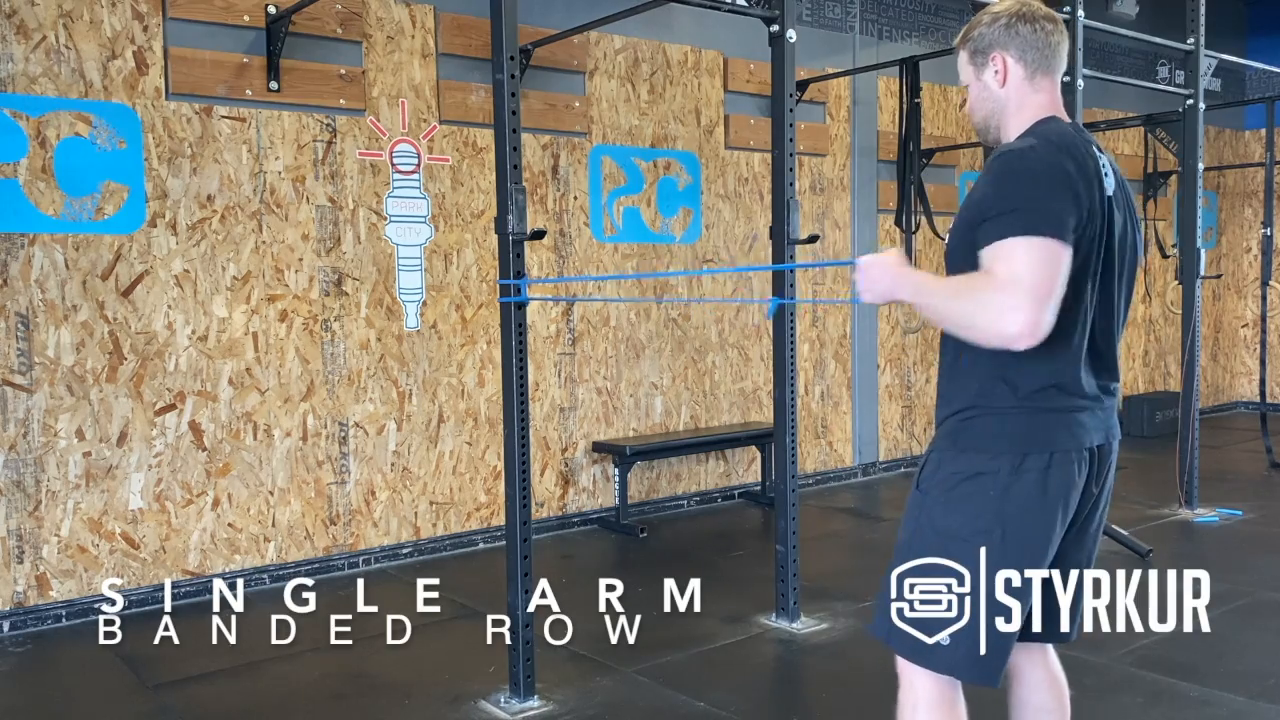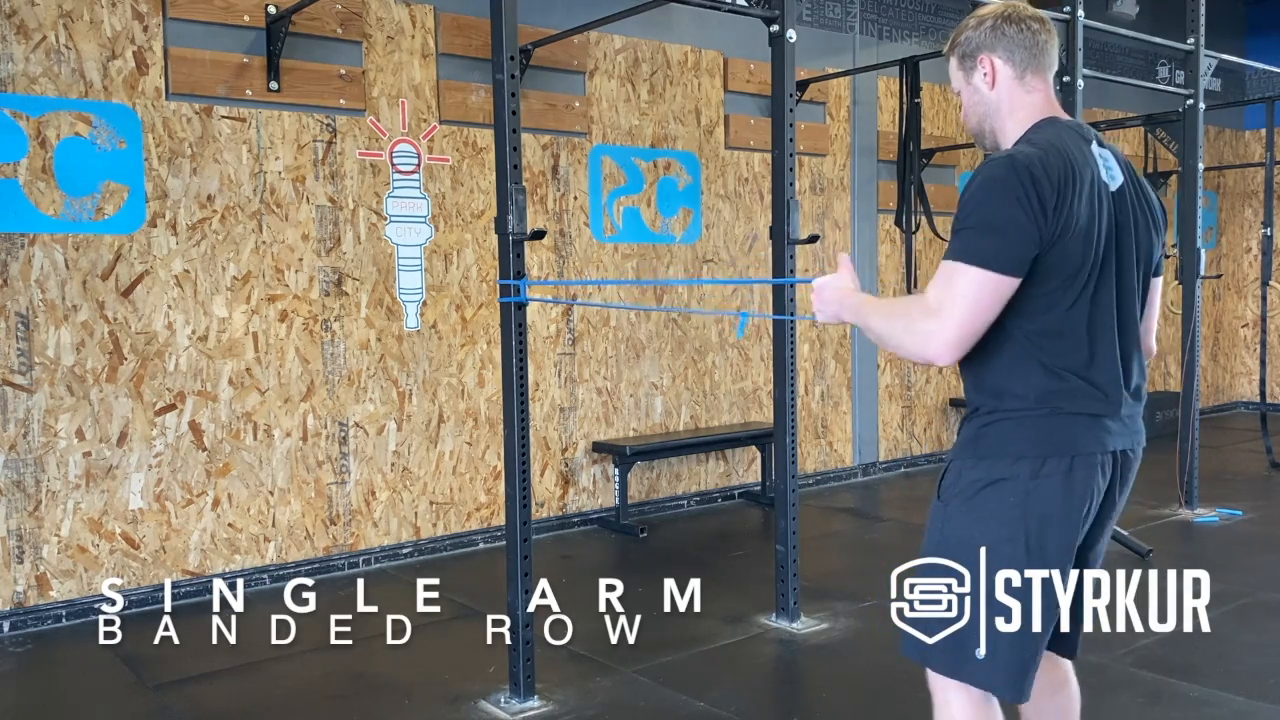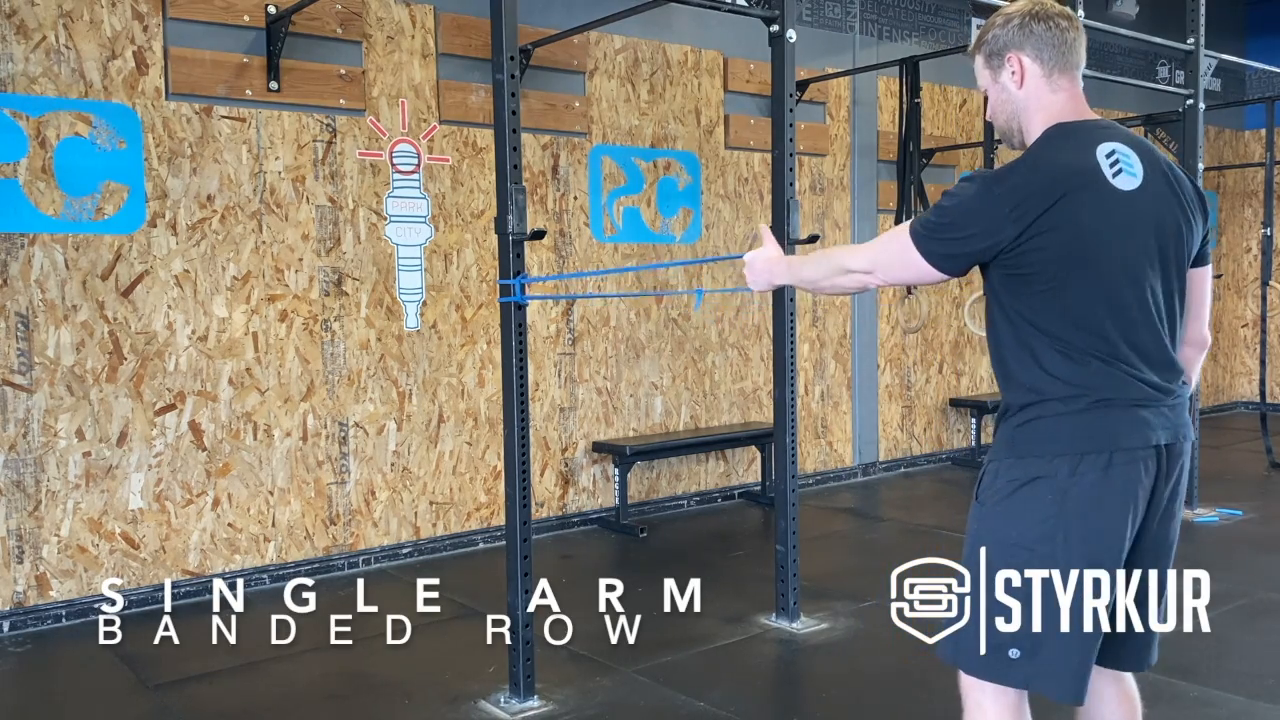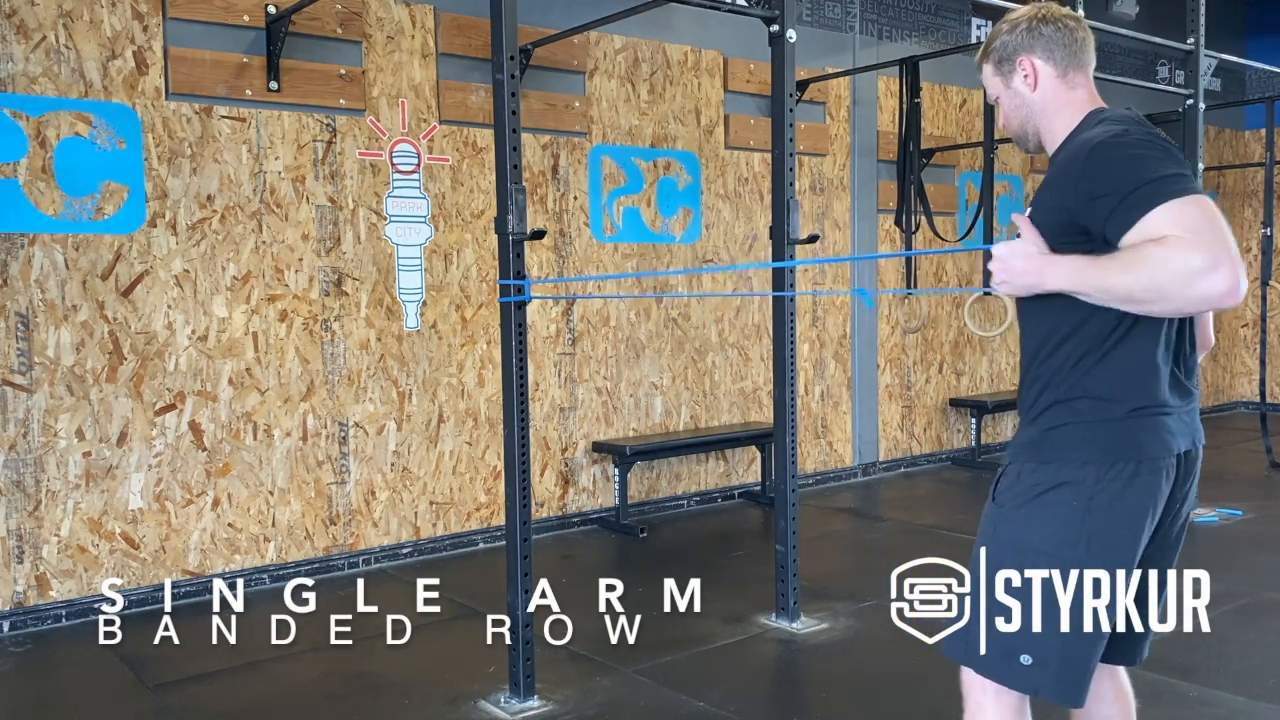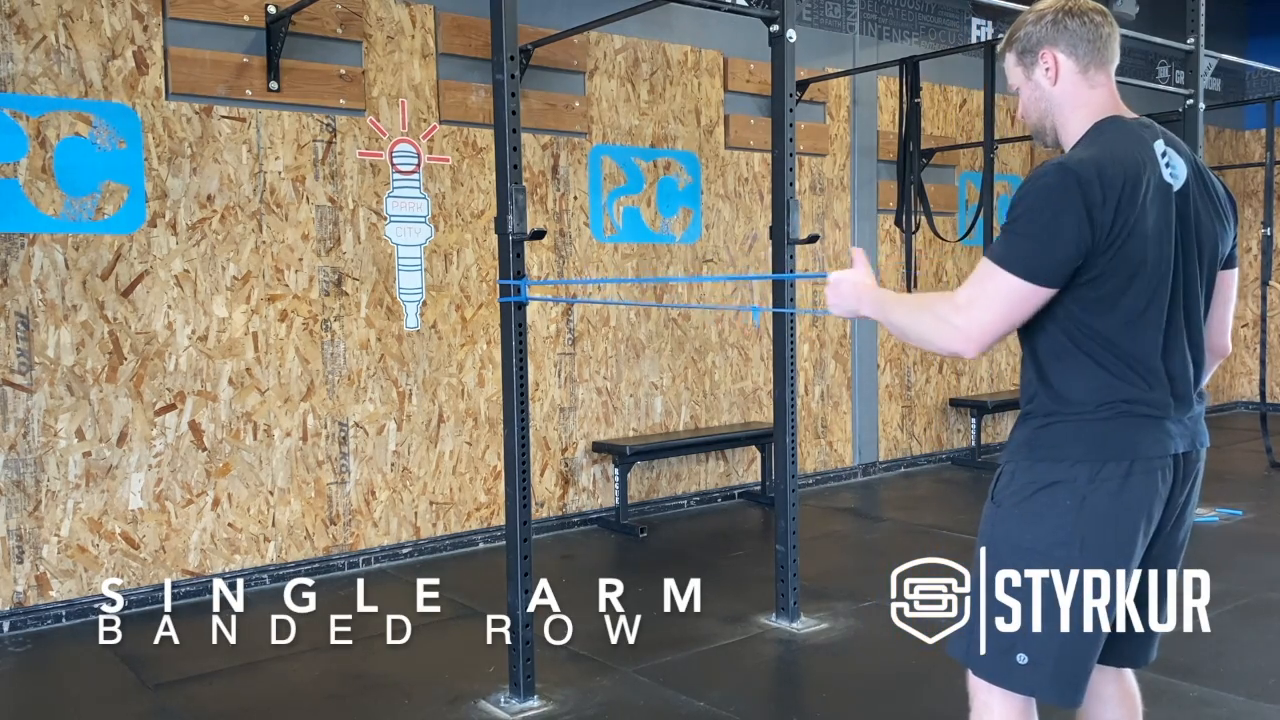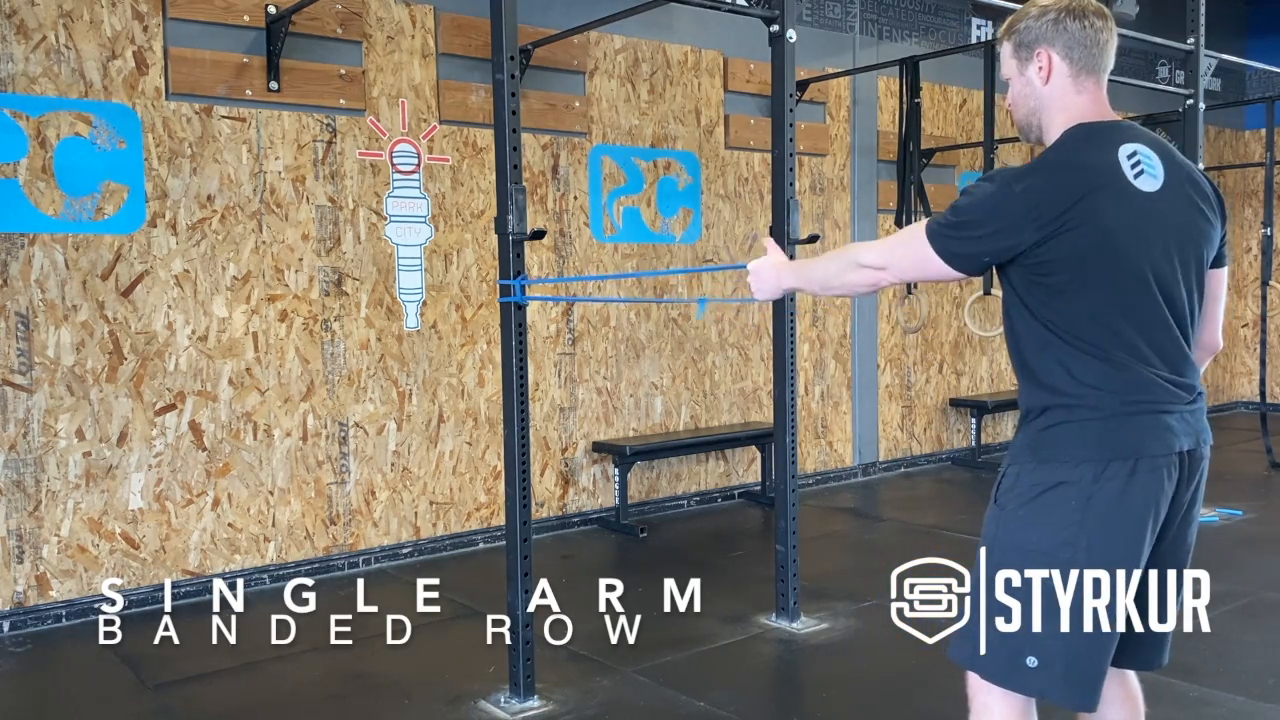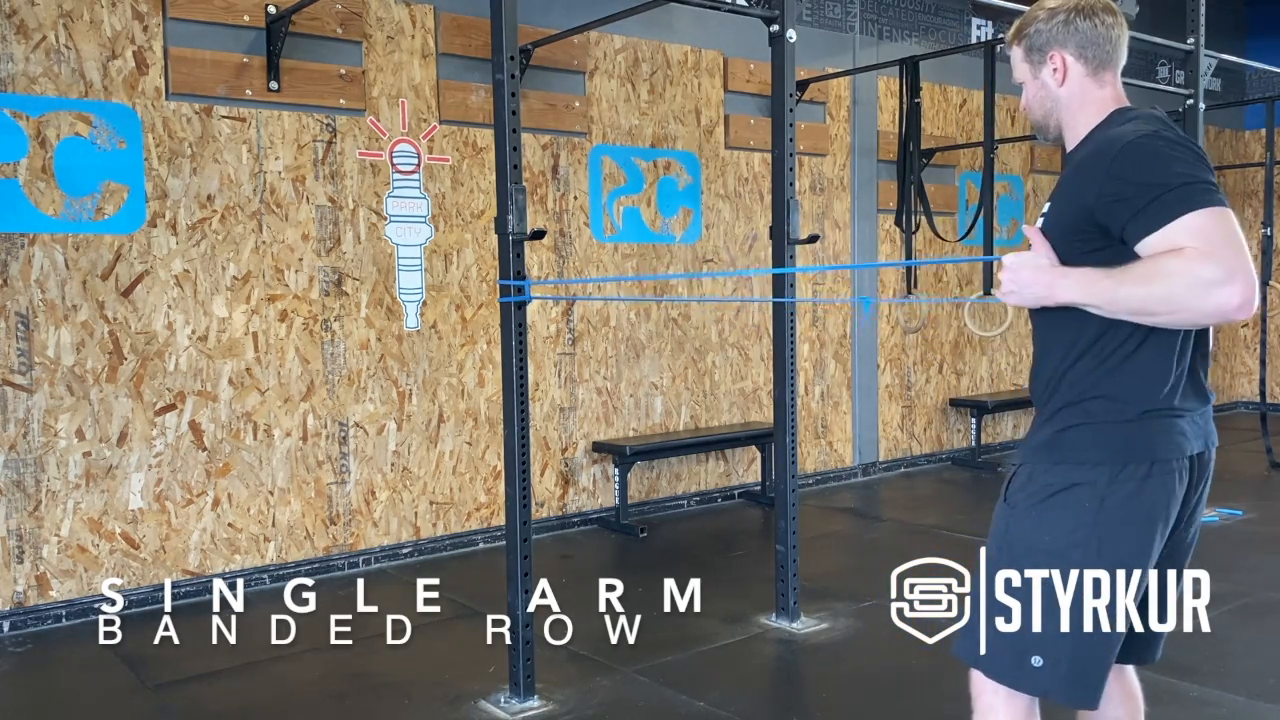
dt=0.7s
person 1, frame 1
left shoulder: (1034, 163)
right shoulder: (1098, 172)
left elbow: (1014, 320)
left wrist: (907, 282)
left hip: (1002, 450)
right hip: (1081, 442)
left knee: (924, 656)
right knee: (1024, 640)
person 1, frame 2
left shoulder: (1014, 177)
right shoulder: (1127, 180)
left elbow: (940, 335)
right elbow: (1143, 339)
left wrist: (850, 301)
left hip: (1020, 458)
right hip: (1111, 446)
right knee: (1032, 644)
person 1, frame 3
left shoulder: (1012, 193)
right shoulder: (1172, 180)
left elbow: (865, 267)
right elbow: (1196, 337)
left wrist: (778, 268)
left hip: (1061, 460)
right hip: (1161, 449)
right knee: (1104, 659)
person 1, frame 4
left shoulder: (1108, 153)
right shoulder: (1132, 155)
left elbow: (1217, 277)
right elbow: (1199, 333)
left wrist: (1050, 270)
left hip: (1081, 460)
right hip: (1161, 448)
right knee: (1094, 655)
person 1, frame 5
left shoulder: (1074, 182)
right shoulder: (1197, 177)
left elbow: (961, 328)
right elbow: (1216, 342)
left wrist: (867, 297)
left hip: (1079, 466)
right hip: (1173, 455)
right knee: (1104, 660)
person 1, frame 6
left shoulder: (1034, 191)
right shoulder: (1190, 181)
left elbow: (879, 264)
right elbow: (1208, 340)
left wrist: (785, 275)
left hip: (1082, 465)
right hip: (1179, 450)
right knee: (1106, 662)
person 1, frame 7
left shoulder: (1135, 152)
right shoulder: (1125, 157)
left elbow: (1227, 286)
right elbow: (1169, 317)
left wrist: (1061, 282)
left hip: (1096, 461)
right hip: (1166, 448)
right knee: (1104, 659)
